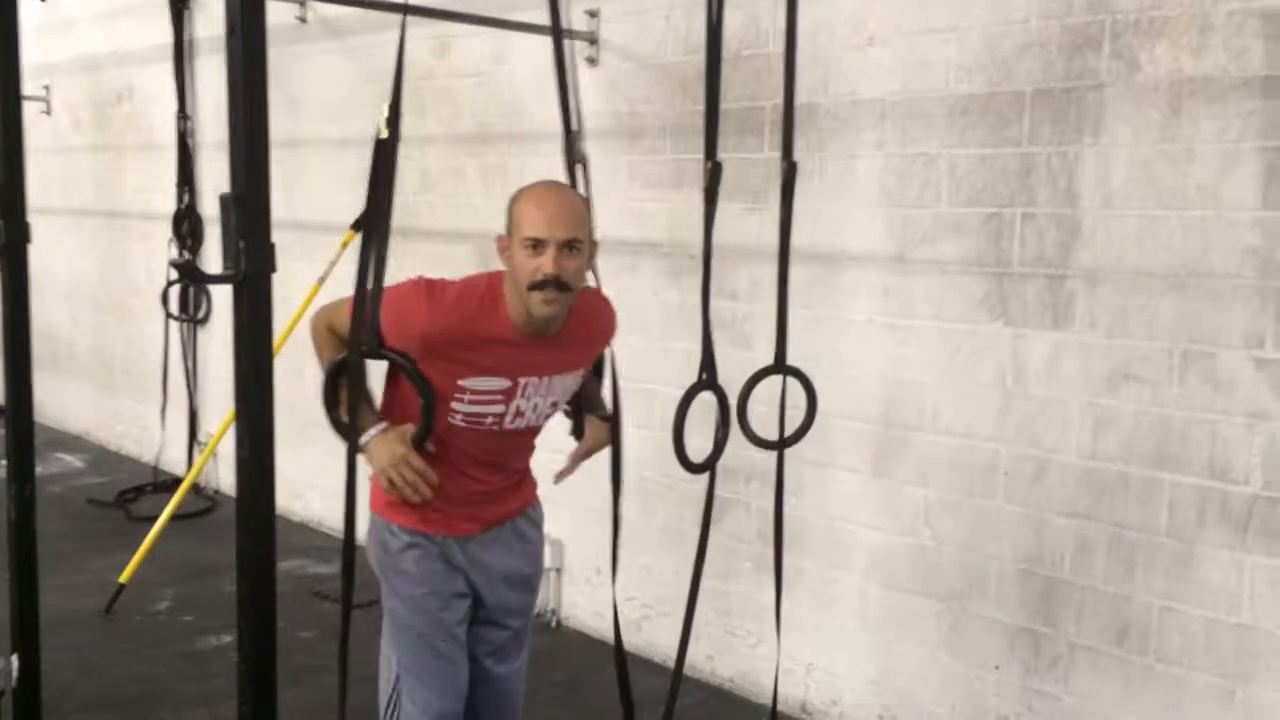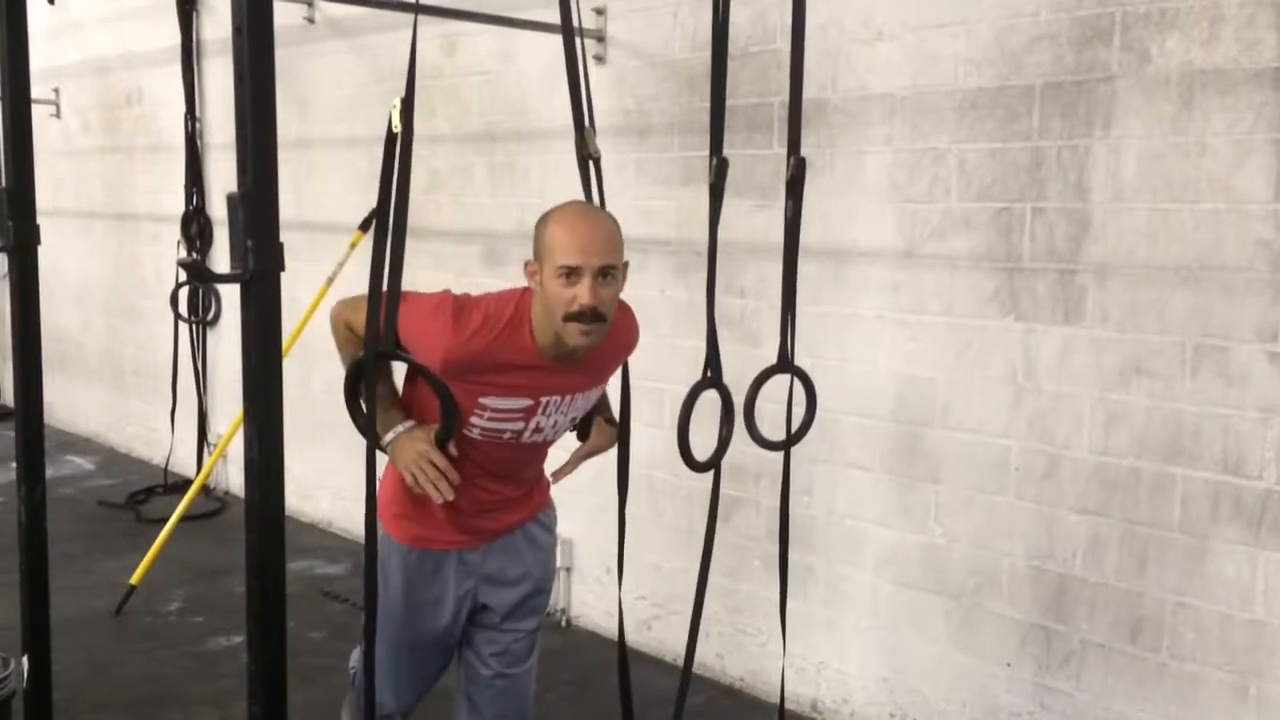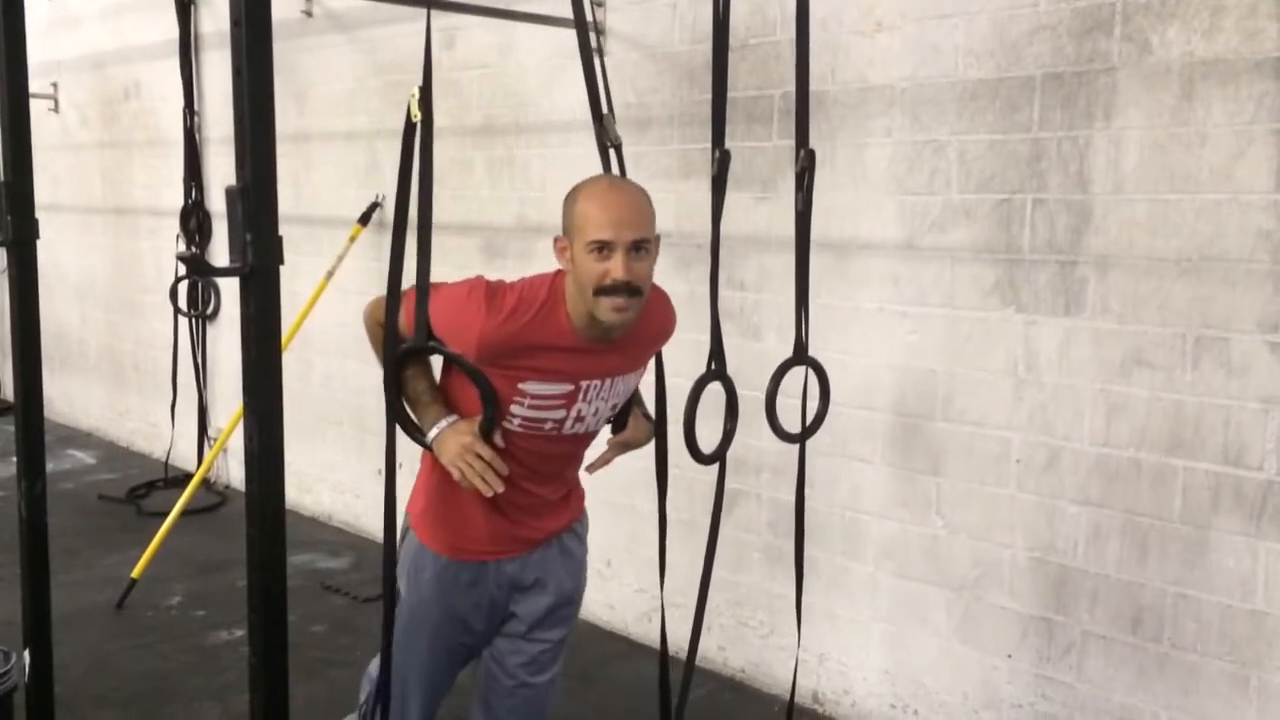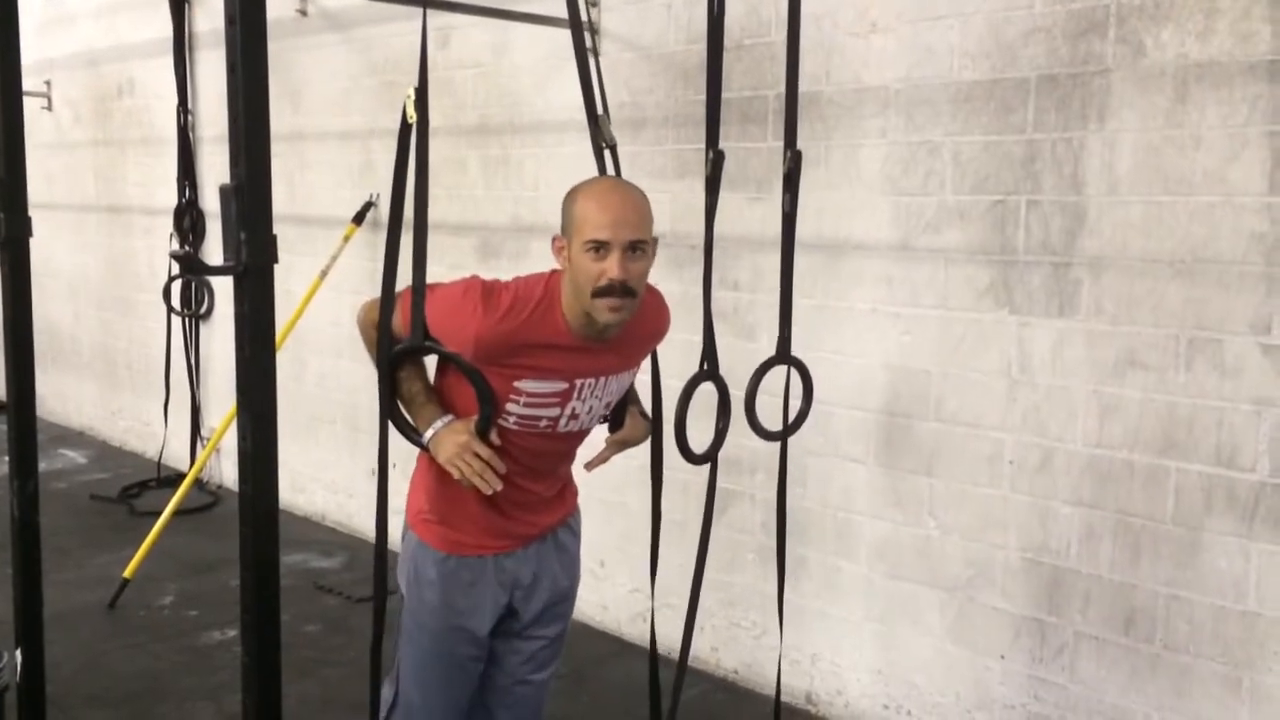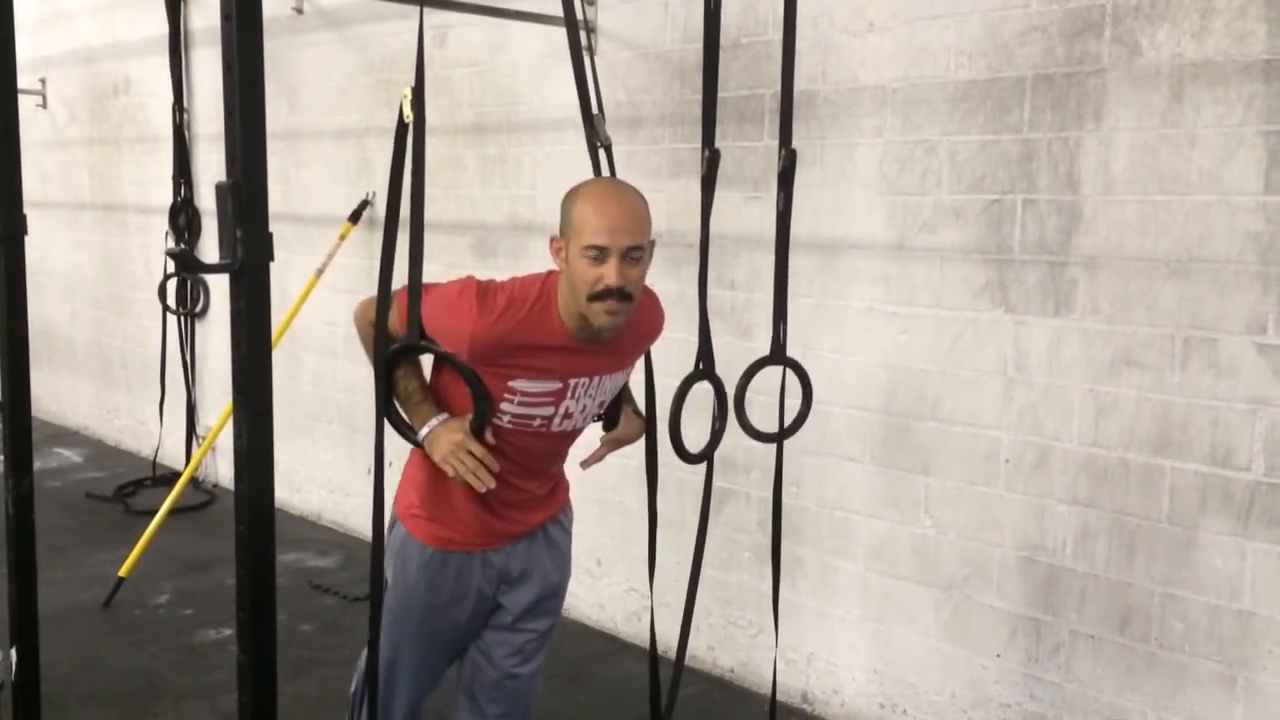
dt=0.7s
person 1, frame 1
left shoulder: (596, 320)
right shoulder: (435, 312)
right elbow: (328, 326)
left wrist: (597, 414)
right wrist: (371, 432)
left hip: (509, 526)
right hip: (419, 529)
person 1, frame 2
left shoulder: (619, 331)
right shoulder: (463, 330)
right elbow: (347, 316)
left wrist: (603, 417)
right wrist: (395, 428)
left hip: (521, 532)
right hip: (427, 533)
person 1, frame 3
left shoulder: (655, 317)
right shoulder: (497, 316)
right elbow: (381, 316)
left wrist: (637, 412)
right wrist: (438, 423)
left hip: (554, 540)
right hip: (456, 538)
person 1, frame 4
left shoulder: (649, 317)
right shoulder: (492, 315)
right elbow: (375, 319)
left wrist: (633, 410)
right wrist: (432, 423)
left hip: (549, 537)
right hip: (456, 543)
person 1, frame 5
left shoulder: (644, 317)
right shoulder: (488, 314)
right elbow: (372, 317)
left wrist: (628, 409)
right wrist: (428, 421)
left hip: (539, 533)
right hip: (444, 535)
